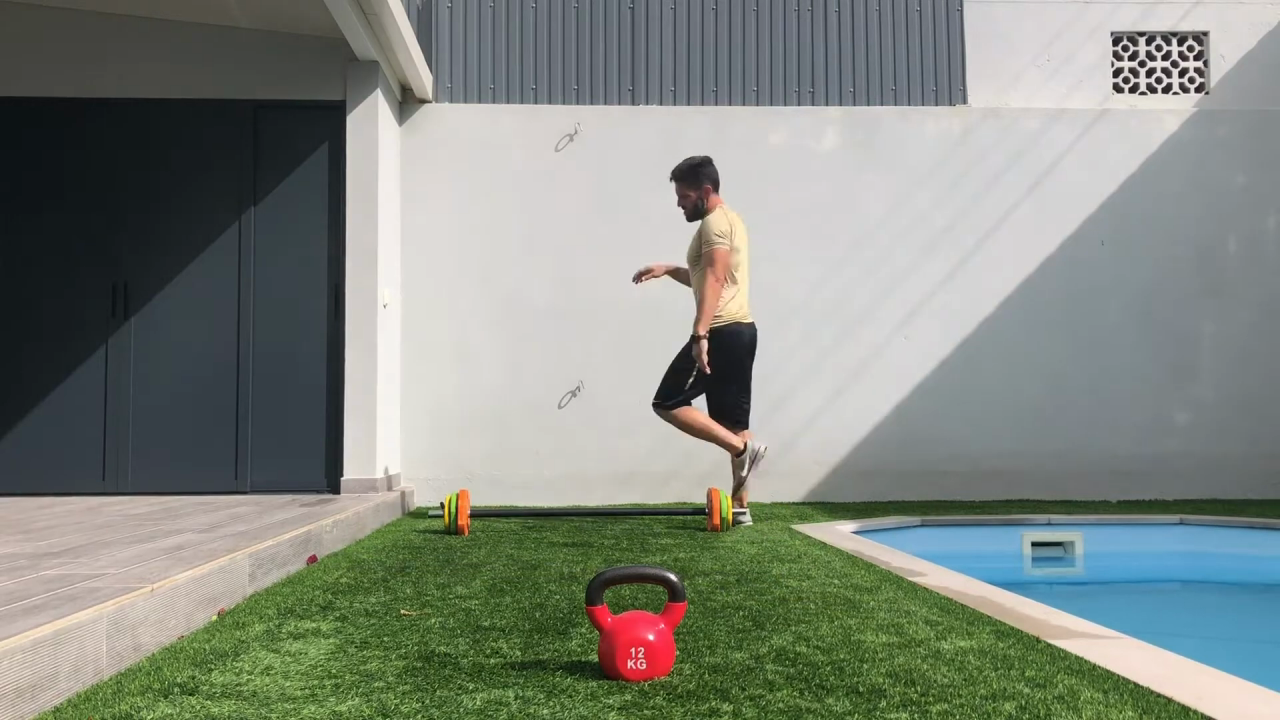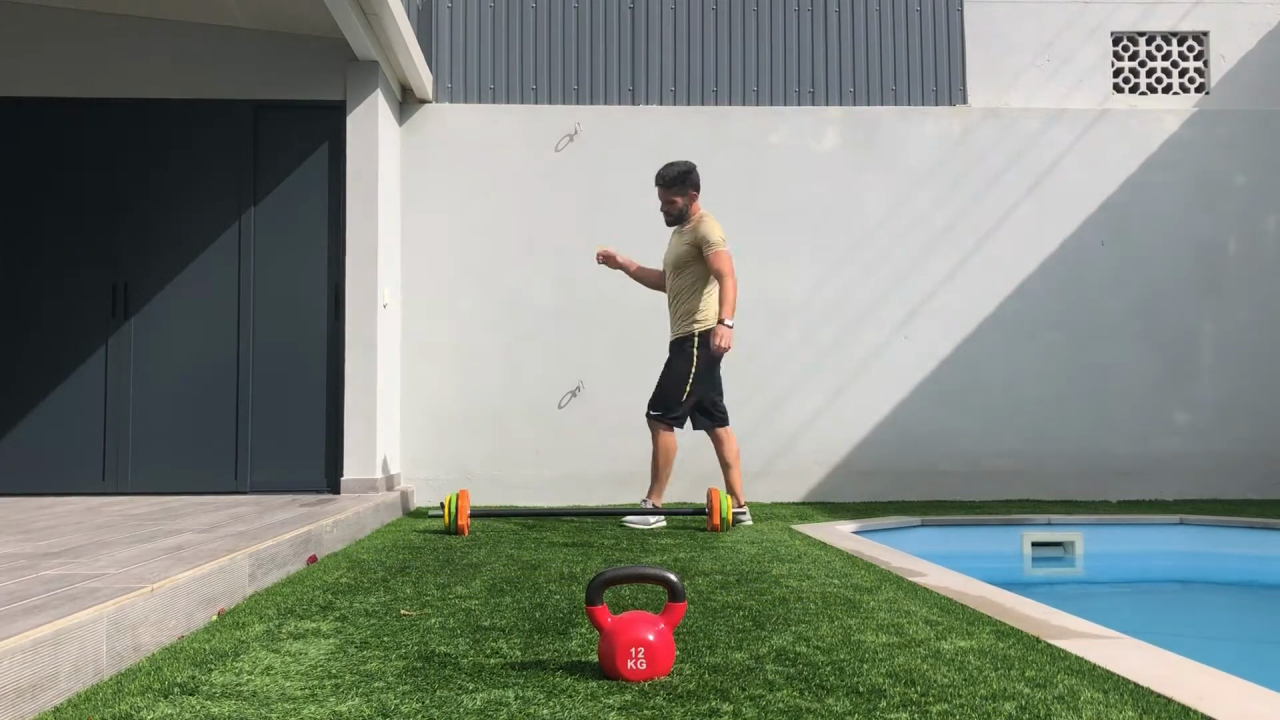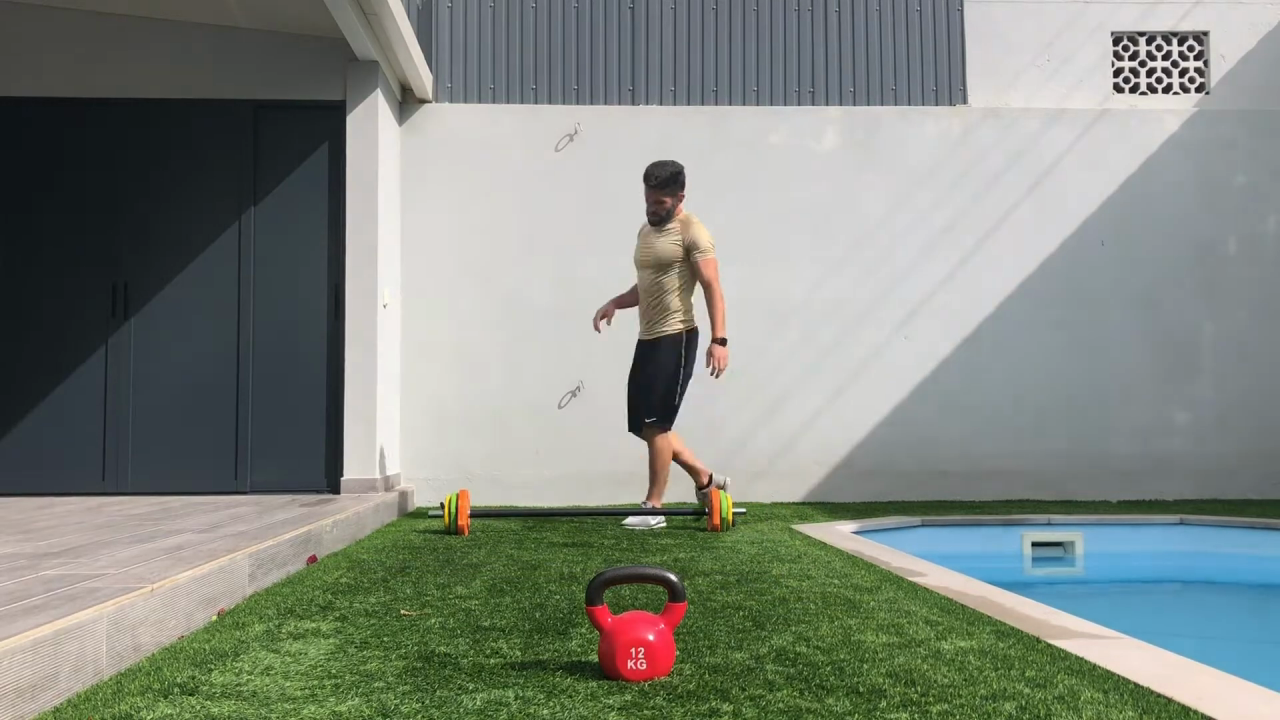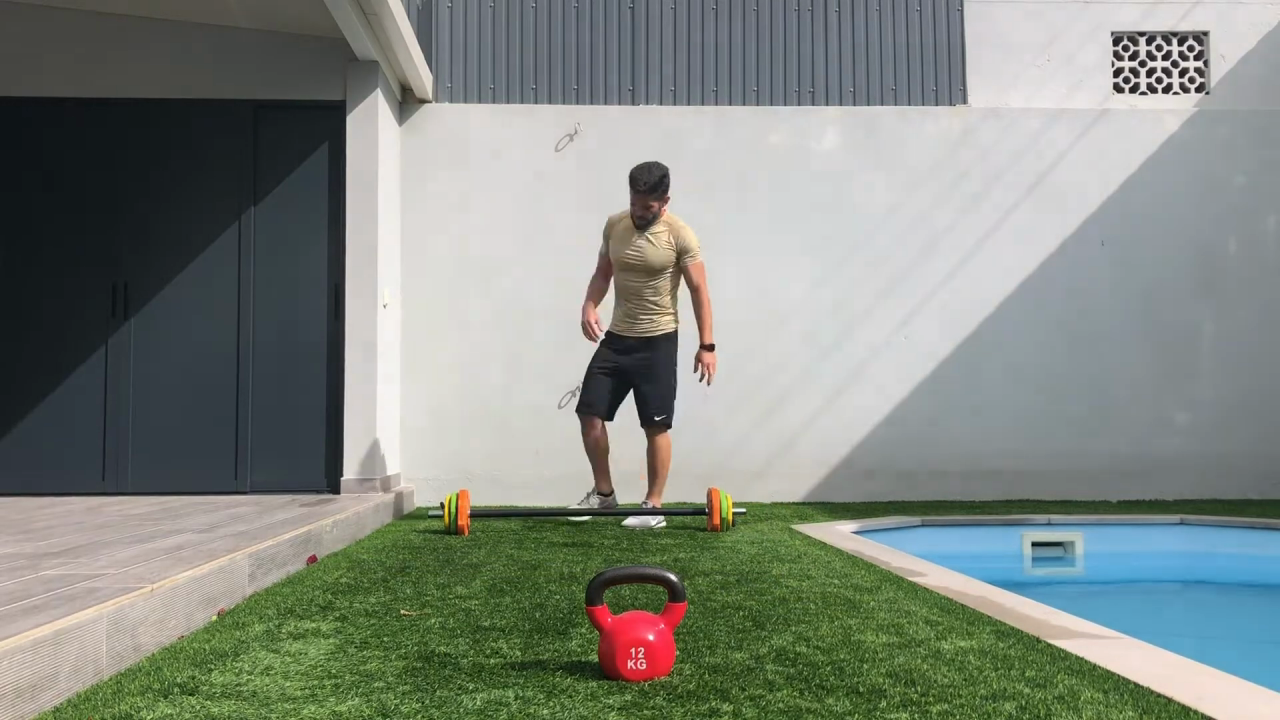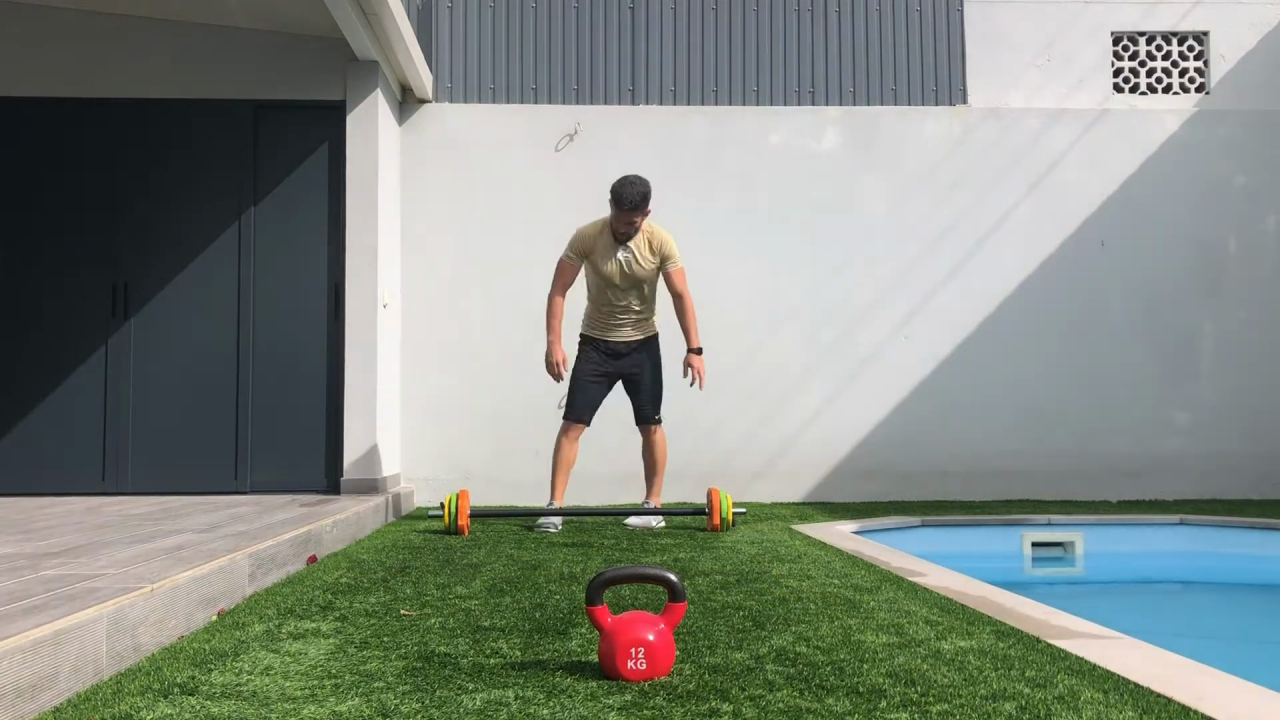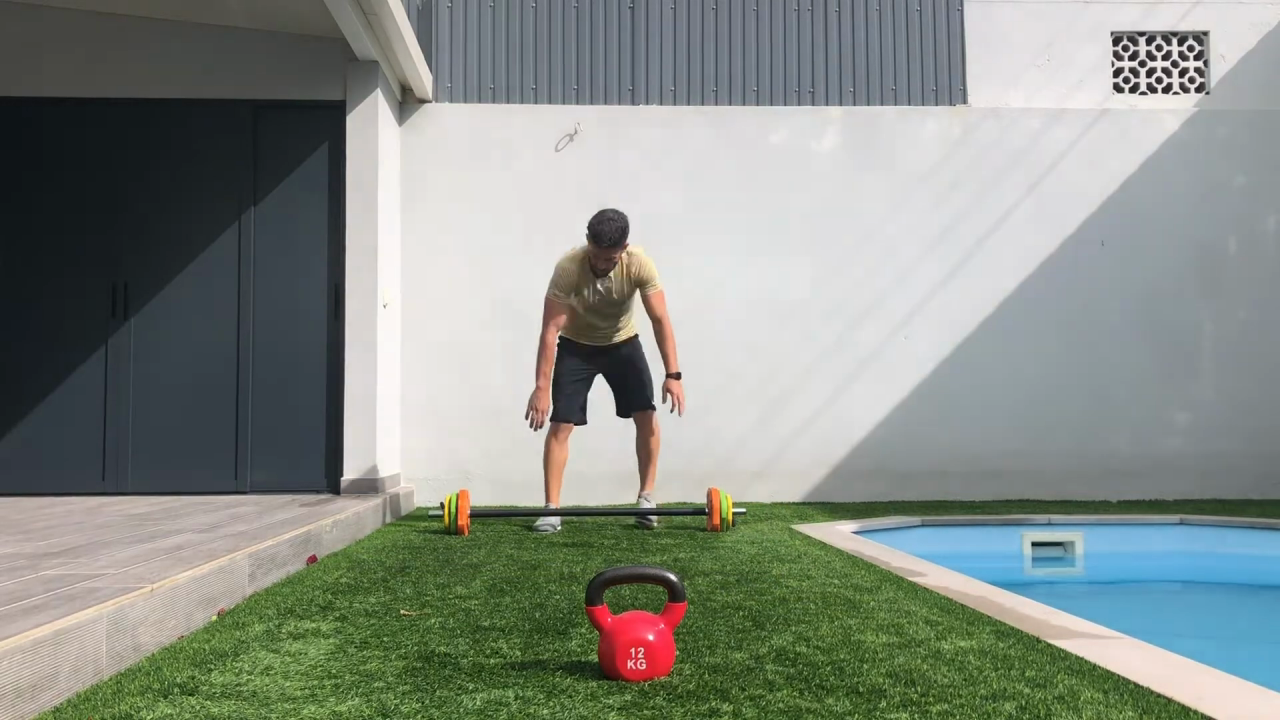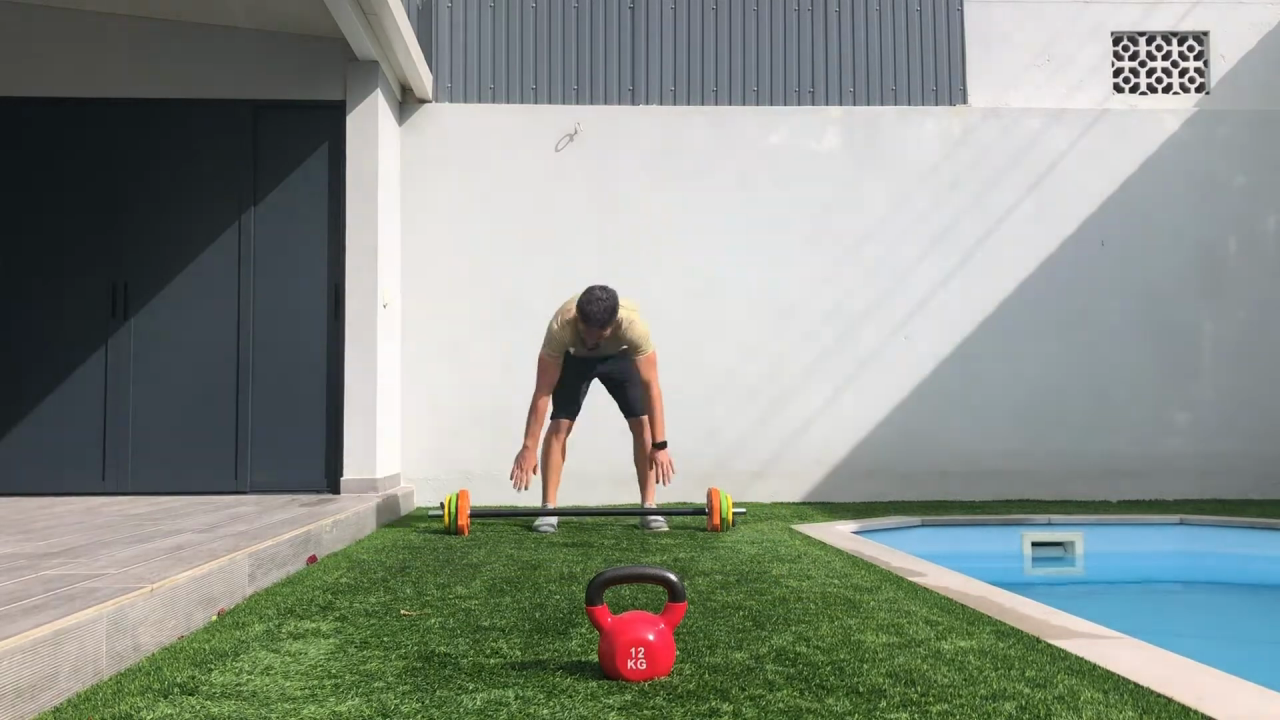
dt=0.1s
person 1, frame 1
left shoulder: (715, 224)
right shoulder: (725, 221)
left elbow: (714, 280)
left wrist: (701, 335)
right wrist: (668, 269)
left hip: (721, 331)
right hip: (739, 330)
left knee: (669, 404)
right knee: (733, 421)
left ankle: (742, 450)
right ankle: (739, 507)
person 1, frame 2
left shoulder: (705, 227)
right shoulder: (679, 232)
left elbow: (727, 278)
right elbow: (666, 281)
left wrist: (725, 325)
right wrist: (623, 264)
left hip: (697, 336)
right hip: (690, 338)
left knee: (662, 419)
right knee: (716, 423)
left ankle: (653, 506)
right ankle: (738, 506)
person 1, frame 3
left shoulder: (692, 231)
right shoulder: (646, 231)
left elbow: (712, 287)
left wrist: (719, 340)
right wrist: (613, 303)
left hip: (673, 340)
right hip: (647, 340)
left knee: (656, 425)
right knee: (643, 427)
left ankle: (654, 509)
right ankle: (708, 481)
person 1, frame 4
left shoulder: (679, 234)
right shoulder: (615, 225)
left elbow: (699, 291)
right elbow: (603, 274)
left wrist: (707, 345)
right wrist: (589, 307)
left hip: (658, 341)
right hip: (616, 339)
left knee: (657, 426)
right knee: (589, 415)
left ankle: (653, 507)
right ankle: (604, 491)
person 1, frame 5
left shoulder: (659, 241)
right shoulder: (586, 237)
left elbow: (681, 295)
right elbow: (558, 291)
left wrist: (694, 349)
right wrist: (553, 341)
left hip: (641, 344)
right hip: (595, 343)
left knee: (650, 424)
right knee: (573, 423)
left ankle: (653, 507)
right ankle: (556, 505)
person 1, frame 6
left shoulder: (639, 263)
right shoulder: (569, 267)
left elbow: (661, 320)
right elbow: (550, 328)
left wrist: (673, 375)
right wrist: (542, 385)
left hip: (622, 343)
right hip: (576, 346)
left knee: (646, 417)
right knee: (561, 425)
left ankle: (646, 499)
right ankle: (552, 508)
person 1, frame 7
left shoulder: (631, 322)
right shoulder: (562, 324)
left elbow: (650, 384)
right elbow: (542, 393)
left wrist: (660, 446)
right wrist: (528, 447)
left hip: (618, 353)
right hip: (572, 354)
left knee: (640, 420)
right knee: (560, 424)
left ankle: (648, 506)
right ankle: (549, 509)
